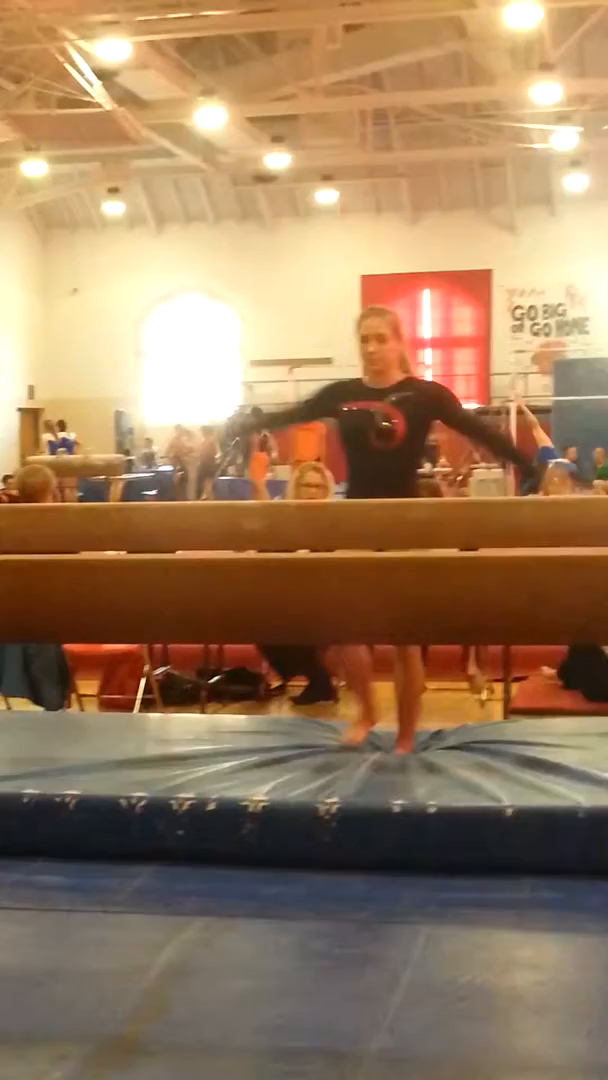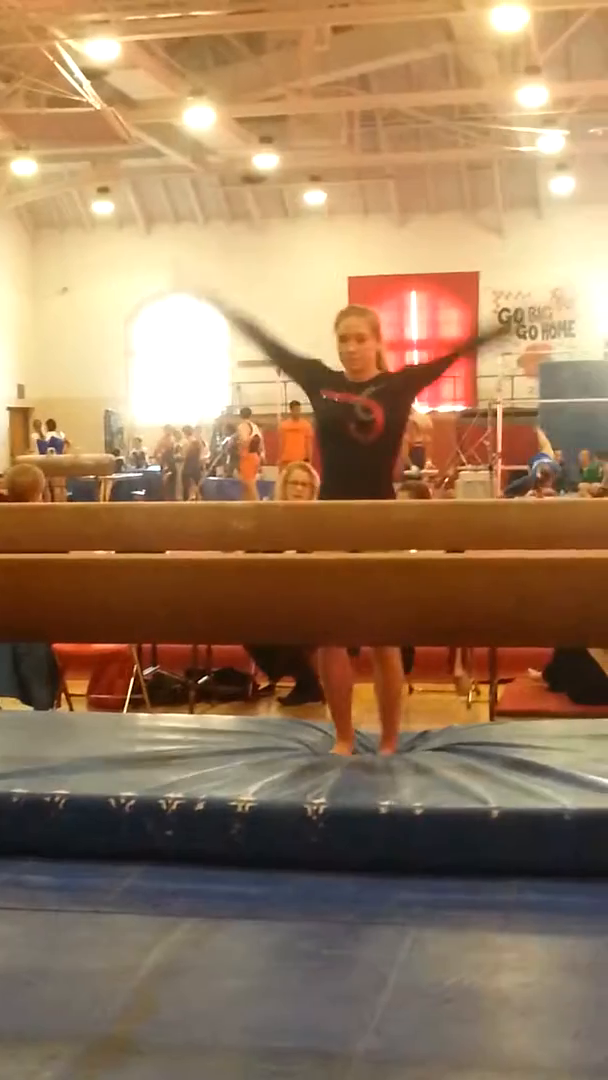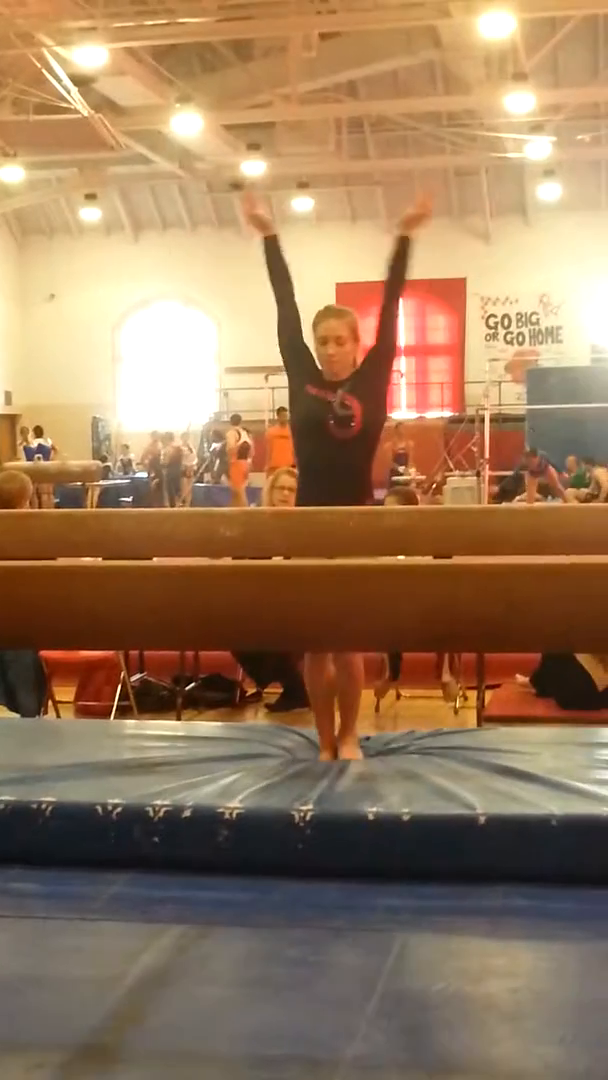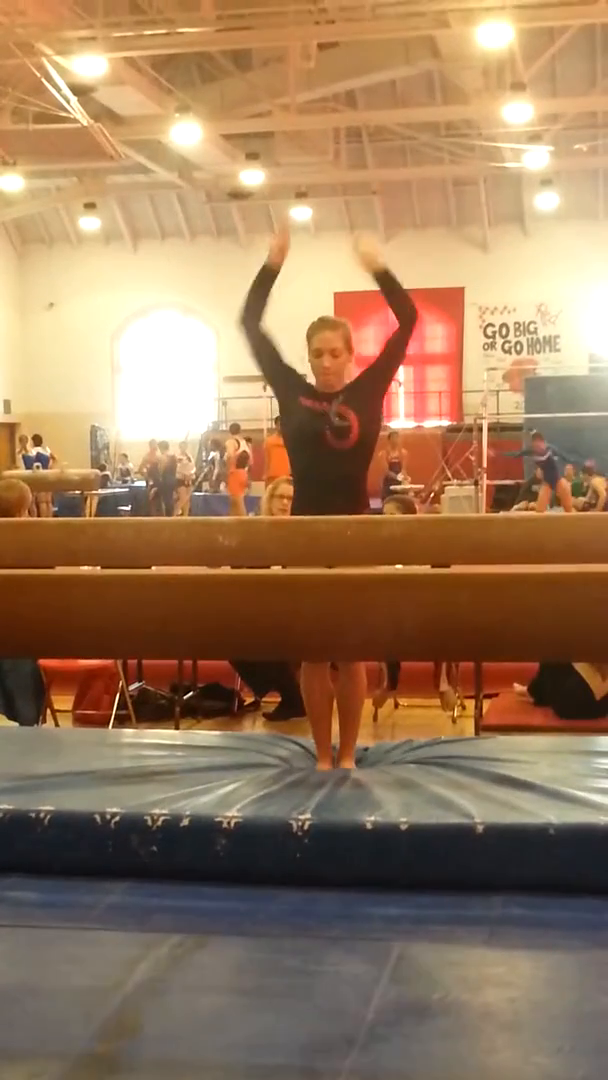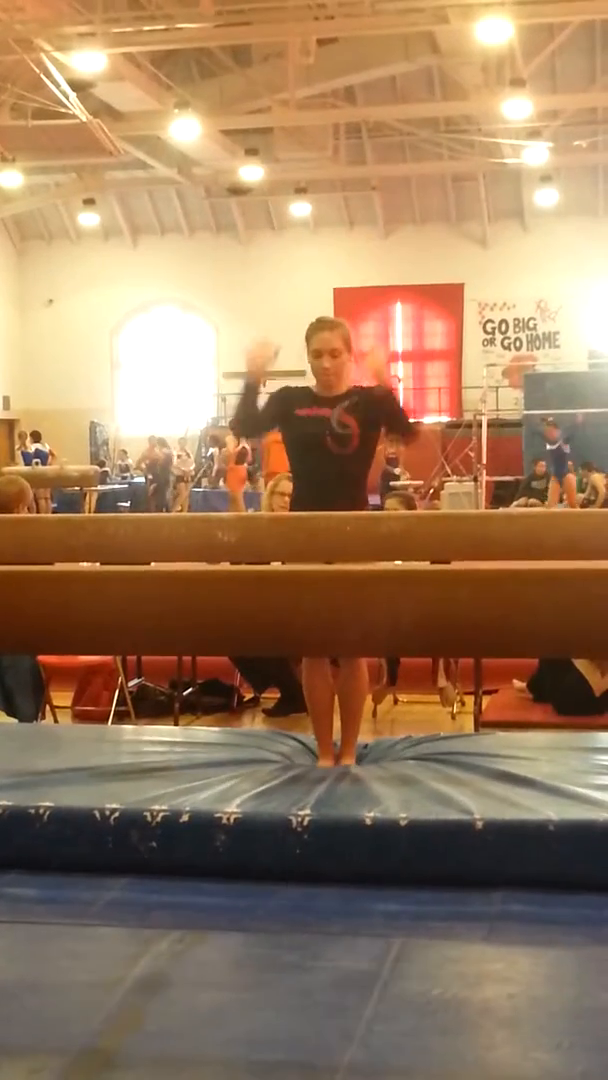
dt=0.2s
person 1, frame 1
left shoulder: (422, 395)
right shoulder: (340, 394)
left elbow: (480, 431)
right elbow: (281, 418)
left wrist: (532, 471)
left knee: (406, 641)
left ankle: (405, 742)
right ankle: (365, 711)
person 1, frame 2
left shoulder: (397, 385)
right shoulder: (321, 380)
left elbow: (452, 355)
right elbow: (274, 350)
left wrist: (512, 326)
right wrist: (220, 306)
left knee: (382, 641)
left ankle: (388, 744)
right ankle: (341, 738)
person 1, frame 3
left shoulder: (373, 379)
right shoulder: (301, 378)
left elbow: (392, 302)
right elbow: (284, 301)
left wrist: (406, 235)
right wrist: (268, 236)
right knee: (315, 642)
left ankle: (349, 738)
right ankle: (326, 747)
person 1, frame 4
left shoulder: (369, 389)
right shoulder: (291, 390)
left elbow: (408, 322)
right elbow: (251, 324)
left wrist: (378, 268)
right wrist: (273, 264)
left ankle: (348, 753)
right ankle: (323, 754)
person 1, frame 5
left shoulder: (369, 397)
right shoulder: (290, 399)
left elbow: (408, 434)
right elbow: (243, 427)
left wrist: (383, 392)
right wrist: (254, 379)
right knee: (312, 648)
left ankle: (349, 752)
right ankle: (325, 752)
